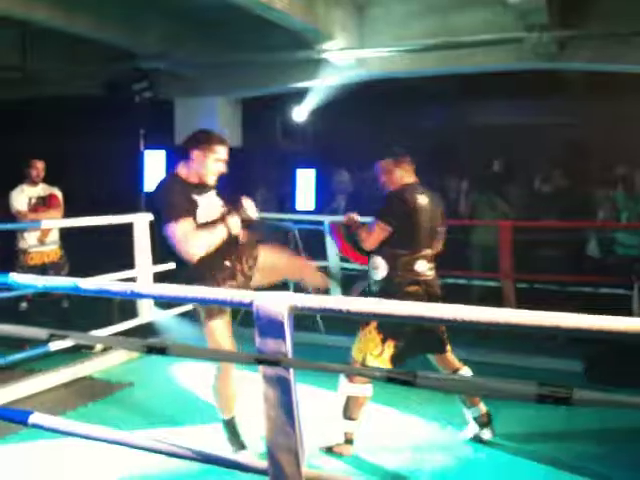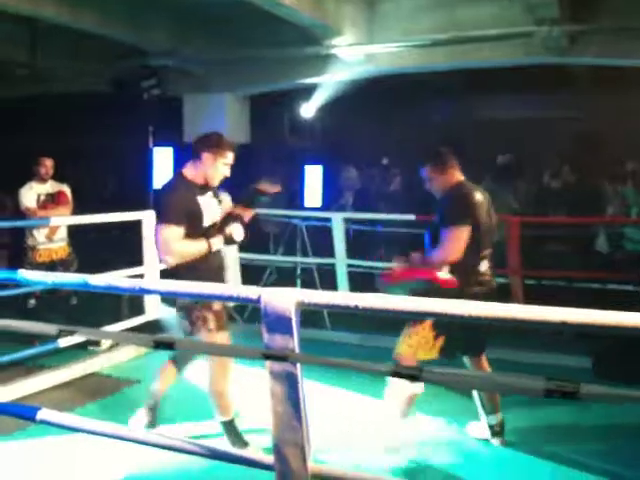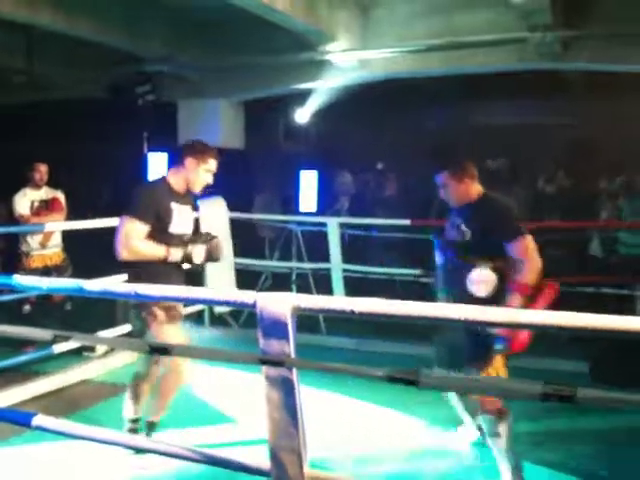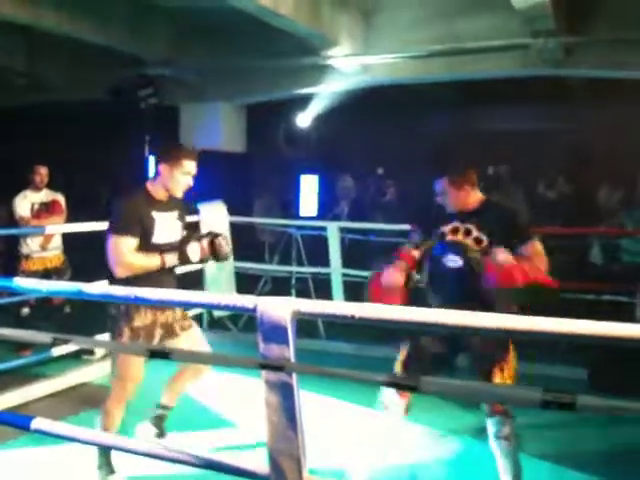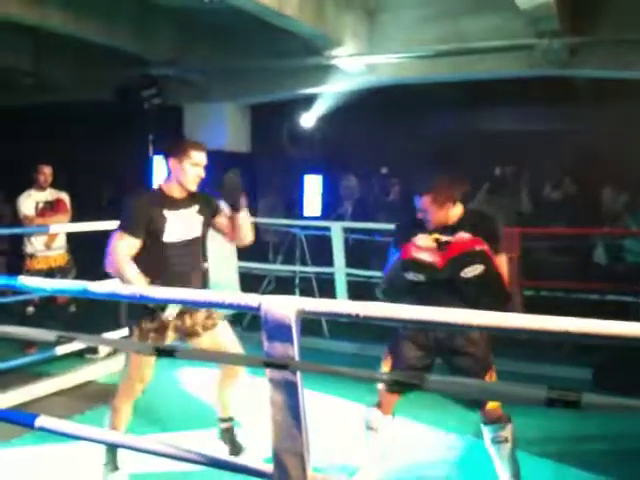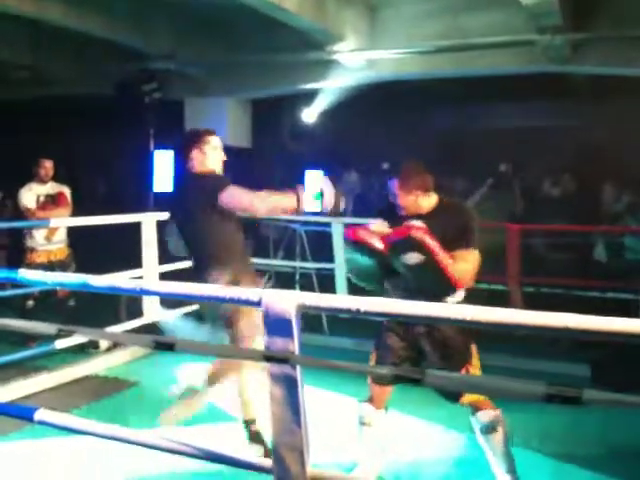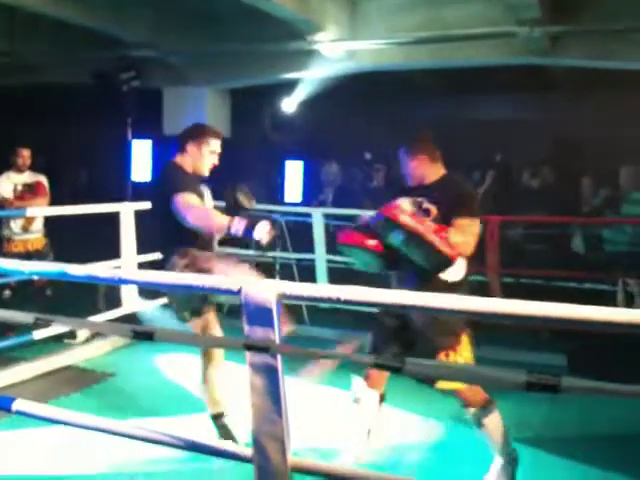
dt=0.3s
person 1, frame 1
left shoulder: (205, 184)
right shoulder: (169, 194)
right elbow: (191, 249)
left wrist: (239, 219)
right wrist: (231, 220)
left hip: (238, 261)
right hip: (211, 281)
left knee: (290, 262)
right knee: (227, 358)
right ankle: (231, 430)
person 1, frame 2
left shoulder: (207, 187)
right shoulder: (175, 194)
left elbow: (229, 213)
right elbow: (169, 253)
left wrist: (250, 207)
right wrist: (219, 239)
left hip: (208, 285)
left knee: (186, 351)
right knee: (221, 358)
left ankle: (150, 407)
right ankle: (230, 430)
person 1, frame 3
left shoulder: (187, 199)
right shoulder: (150, 194)
right elbow: (126, 247)
left wrist: (200, 248)
right wrist: (178, 253)
left knee: (156, 364)
right knee: (179, 362)
left ankle: (132, 430)
right ankle: (151, 428)
person 1, frame 4
left shoulder: (177, 206)
right shoulder: (130, 207)
right elbow: (120, 264)
left wrist: (208, 246)
right wrist: (175, 257)
left hip: (169, 303)
right hip: (135, 308)
left knee: (199, 361)
right knee: (125, 384)
left ankle: (158, 416)
person 1, frame 5
left shoulder: (202, 202)
right shoulder: (143, 206)
left elbow: (243, 238)
right elbow: (115, 260)
left wrist: (238, 203)
left hip: (195, 304)
right hip: (154, 310)
left knee: (235, 359)
right knee: (134, 384)
left ankle: (227, 430)
person 1, frame 6
left shoulder: (185, 192)
right shoulder: (207, 181)
right elbow: (254, 202)
right wrist: (307, 199)
left hip: (214, 279)
right hip: (231, 276)
left knee: (242, 353)
left ankle: (253, 435)
right ankle: (196, 393)
person 1, frame 7
left shoulder: (189, 181)
right shoulder: (176, 178)
left elbow: (207, 227)
right elbow: (192, 215)
left wrist: (234, 209)
right wrist: (243, 226)
left hip: (194, 269)
right hip: (187, 263)
left knee: (213, 352)
right knee: (247, 279)
left ankle: (222, 429)
person 2, frame 1
left shoulder: (396, 198)
right shoulder: (433, 201)
left elbow: (368, 241)
left wrist: (353, 223)
left hip: (399, 293)
right hip: (427, 287)
left knee: (360, 363)
right knee: (443, 355)
left ankle: (346, 439)
right ankle: (482, 421)
person 2, frame 2
left shoulder: (455, 199)
right shoulder: (478, 195)
left elbow: (452, 250)
left wrist: (412, 264)
right wrist: (423, 258)
left hip: (454, 291)
right hip: (477, 288)
left knee: (406, 356)
right knee: (475, 359)
right ankle: (493, 427)
person 2, frame 3
left shoulder: (496, 211)
right shoulder: (460, 212)
left elbow: (530, 261)
left wrist: (511, 307)
right wrist: (444, 302)
left knee: (484, 391)
right knee: (448, 369)
right ankle: (476, 425)
person 2, frame 4
left shoulder: (503, 217)
right shoulder: (439, 215)
left elbow: (539, 262)
right elbow: (414, 250)
left wrist: (512, 271)
right wrist: (397, 269)
left knee: (495, 400)
person 2, frame 5
left shoulder: (483, 225)
right shoulder: (411, 228)
left elbow: (501, 281)
right elbow: (390, 283)
left wrist: (481, 259)
right wrist: (411, 260)
left hip: (464, 328)
right hip: (417, 325)
left knee: (490, 406)
right knee: (385, 397)
person 2, frame 6
left shoulder: (459, 218)
right shoulder: (395, 217)
left elbow: (463, 278)
right elbow: (381, 259)
left wrist: (430, 246)
right wrist: (372, 241)
left hip: (441, 318)
right hip: (400, 315)
left knee: (475, 396)
right knee: (377, 390)
person 2, frame 7
left shoulder: (456, 193)
right shoulder: (407, 193)
left elbow: (461, 243)
left knee: (462, 385)
right knee: (371, 374)
right ankle: (354, 447)
person 3, frame 1
left shoulder: (53, 191)
right shoulder: (17, 193)
left elbow: (58, 213)
right elbow: (22, 219)
left wrist: (33, 215)
right wrist: (47, 215)
left hip: (52, 249)
right hip: (28, 251)
person 3, frame 2
left shoulder: (62, 188)
right shoulder: (26, 190)
left elbow: (67, 210)
right elbow: (31, 216)
left wrist: (42, 212)
right wrist: (55, 212)
left hip: (61, 246)
right hip: (37, 248)
person 3, frame 3
left shoulder: (56, 194)
right shoulder: (21, 197)
left elbow: (61, 216)
right elbow: (25, 222)
left wrist: (36, 219)
right wrist: (50, 218)
left hip: (55, 252)
right hip: (31, 254)
left knee: (60, 293)
person 3, frame 4
left shoulder: (56, 196)
right shoulder: (21, 199)
left elbow: (60, 218)
right elbow: (24, 224)
left wrist: (35, 221)
right wrist: (49, 221)
left hip: (55, 254)
right hip: (31, 257)
left knee: (60, 296)
person 3, frame 5
left shoulder: (61, 196)
right shoulder: (25, 198)
left elbow: (65, 217)
right elbow: (28, 223)
left wrist: (40, 220)
right wrist: (54, 219)
left hip: (59, 253)
right hip: (35, 255)
left knee: (64, 295)
right knee: (32, 296)
person 3, frame 6
left shoulder: (62, 189)
right shoulder: (26, 191)
left elbow: (67, 211)
right elbow: (30, 216)
left wrist: (41, 213)
right wrist: (55, 213)
left hip: (60, 247)
right hip: (36, 250)
left knee: (65, 288)
person 3, frame 7
left shoulder: (39, 179)
left elbow: (44, 201)
left wrist: (18, 203)
right wrist: (33, 203)
left hip: (37, 237)
right hip: (13, 238)
